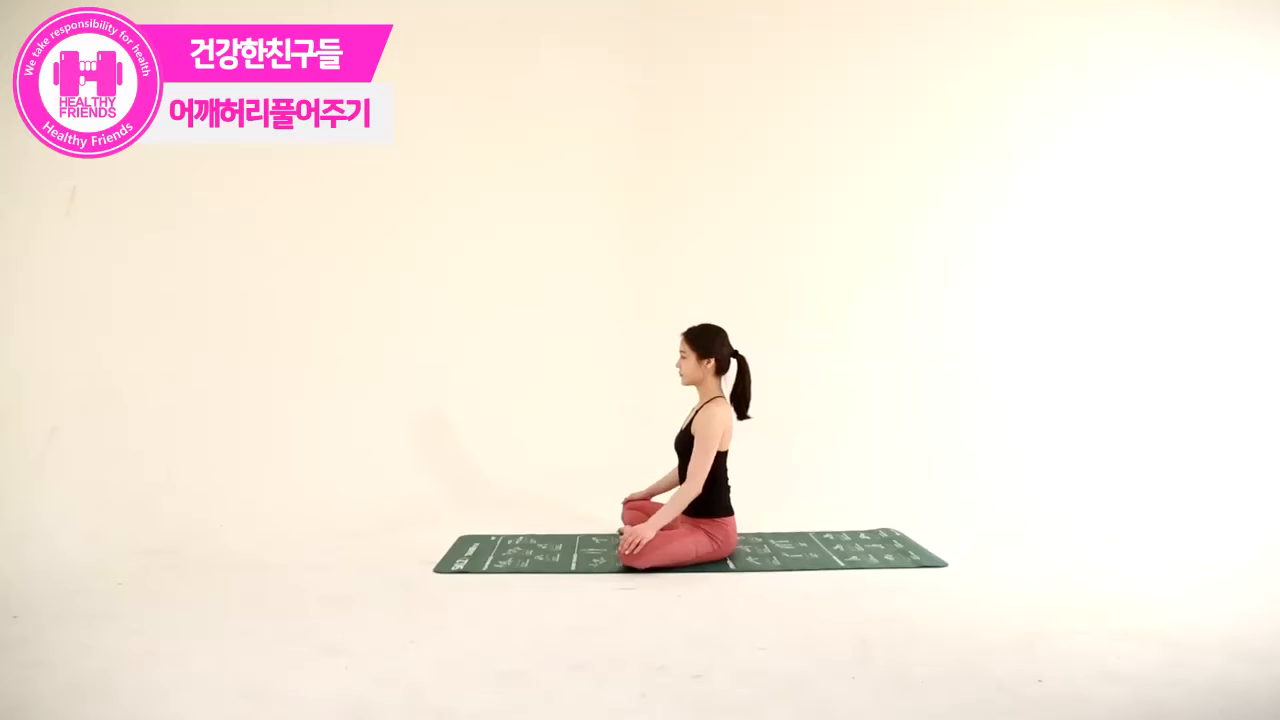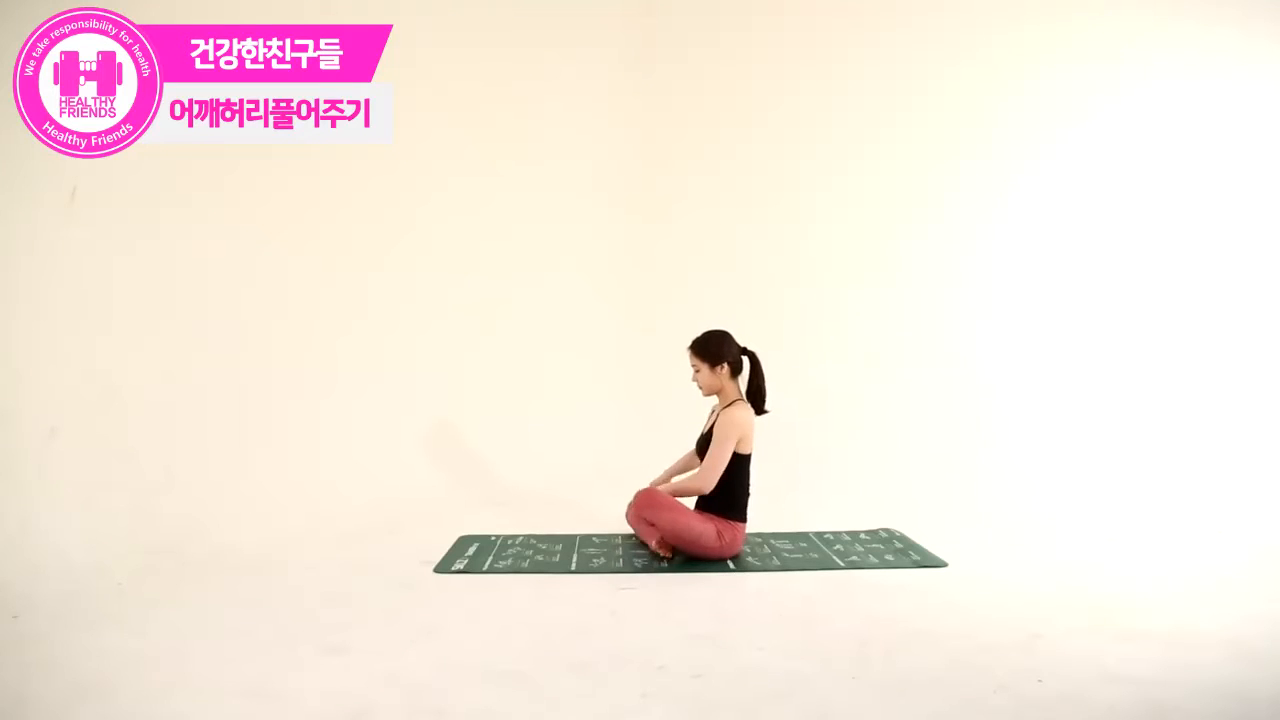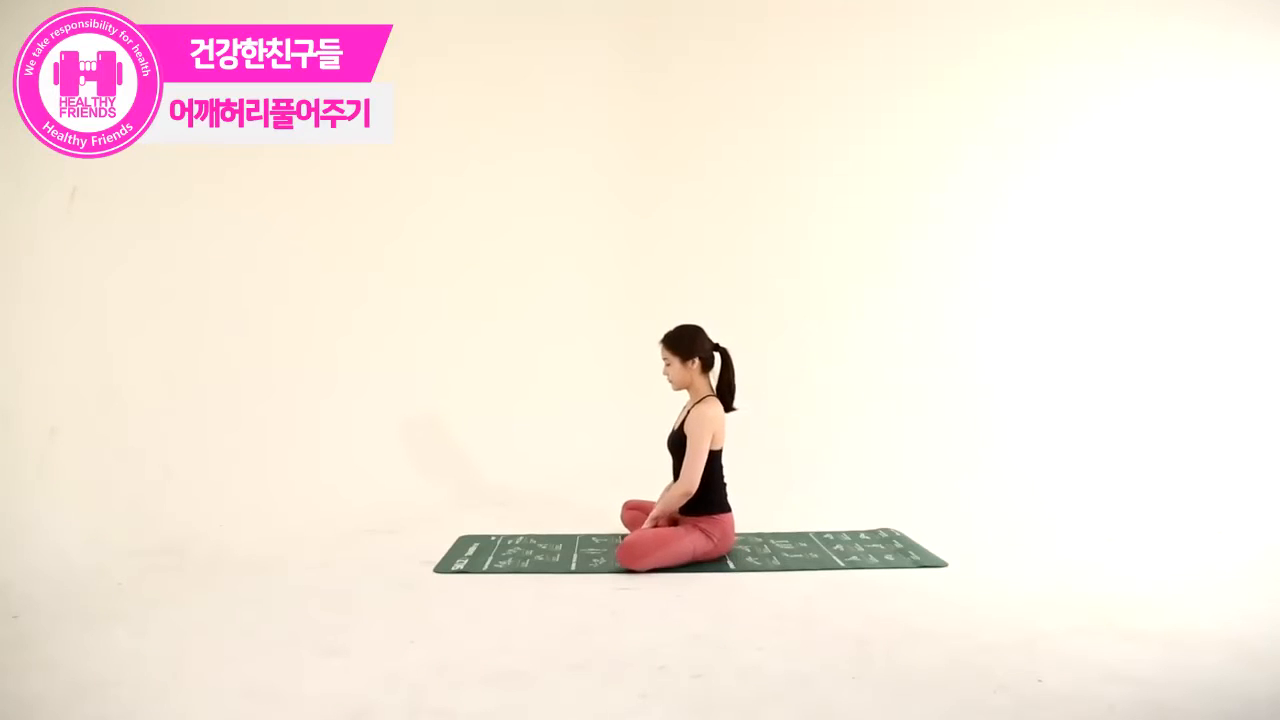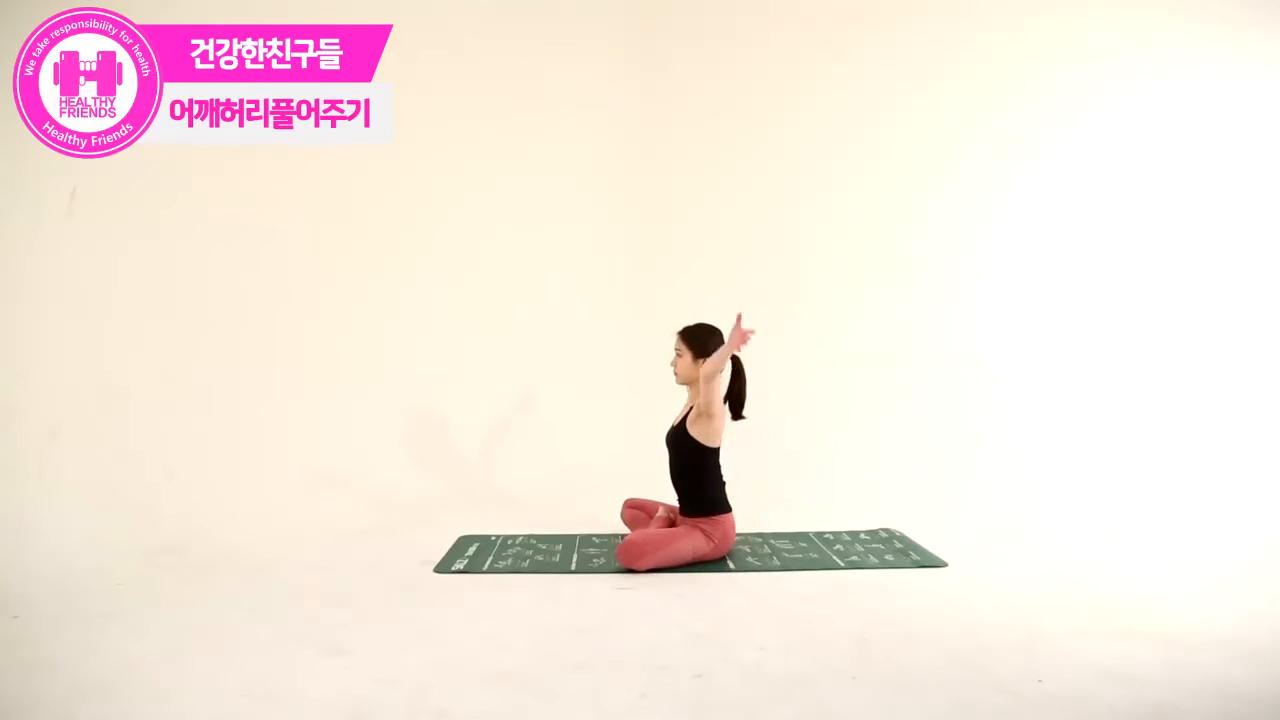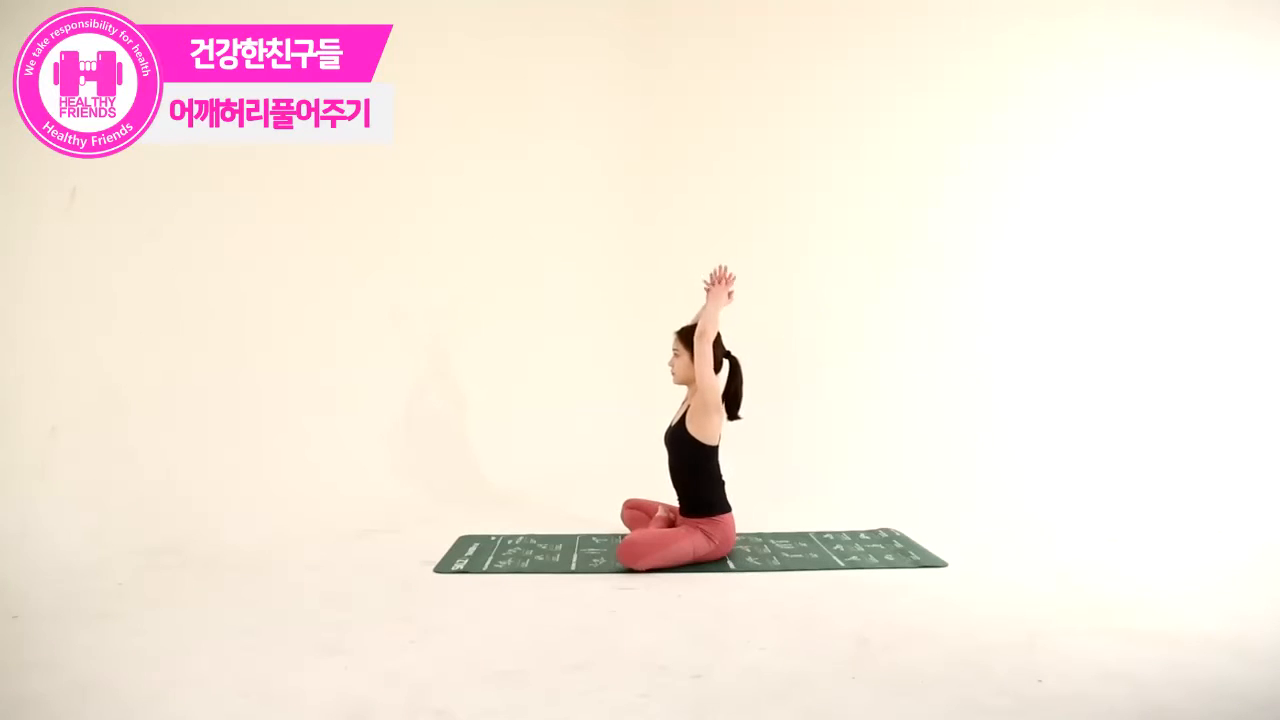
dt=1s
person 1, frame 1
left shoulder: (714, 413)
right shoulder: (705, 407)
left elbow: (694, 484)
left wrist: (652, 526)
right wrist: (648, 492)
left hip: (712, 530)
right hip: (694, 520)
left knee: (631, 552)
right knee: (632, 509)
person 1, frame 2
left shoulder: (735, 416)
right shoulder: (721, 411)
left elbow: (704, 483)
right elbow: (698, 455)
left wrist: (660, 489)
right wrist: (658, 481)
left hip: (722, 533)
right hip: (708, 523)
left knee: (645, 501)
right knee: (636, 509)
person 1, frame 3
left shoulder: (705, 413)
right shoulder: (695, 406)
left elbow: (688, 485)
left wrist: (655, 515)
right wrist: (660, 508)
left hip: (710, 528)
right hip: (692, 517)
left knee: (629, 552)
right knee: (630, 509)
person 1, frame 4
left shoulder: (710, 407)
right shoulder: (697, 402)
left elbow: (709, 374)
right elbow: (703, 375)
left wrist: (728, 346)
left hip: (711, 528)
right hip: (691, 517)
left knee: (629, 553)
right knee: (631, 508)
person 1, frame 5
left shoulder: (709, 403)
right shoulder: (693, 398)
left elbow: (703, 338)
right elbow: (696, 335)
left wrist: (716, 301)
right wrist: (714, 301)
left hip: (712, 529)
right hip: (692, 517)
left knee: (629, 552)
right knee: (631, 508)
